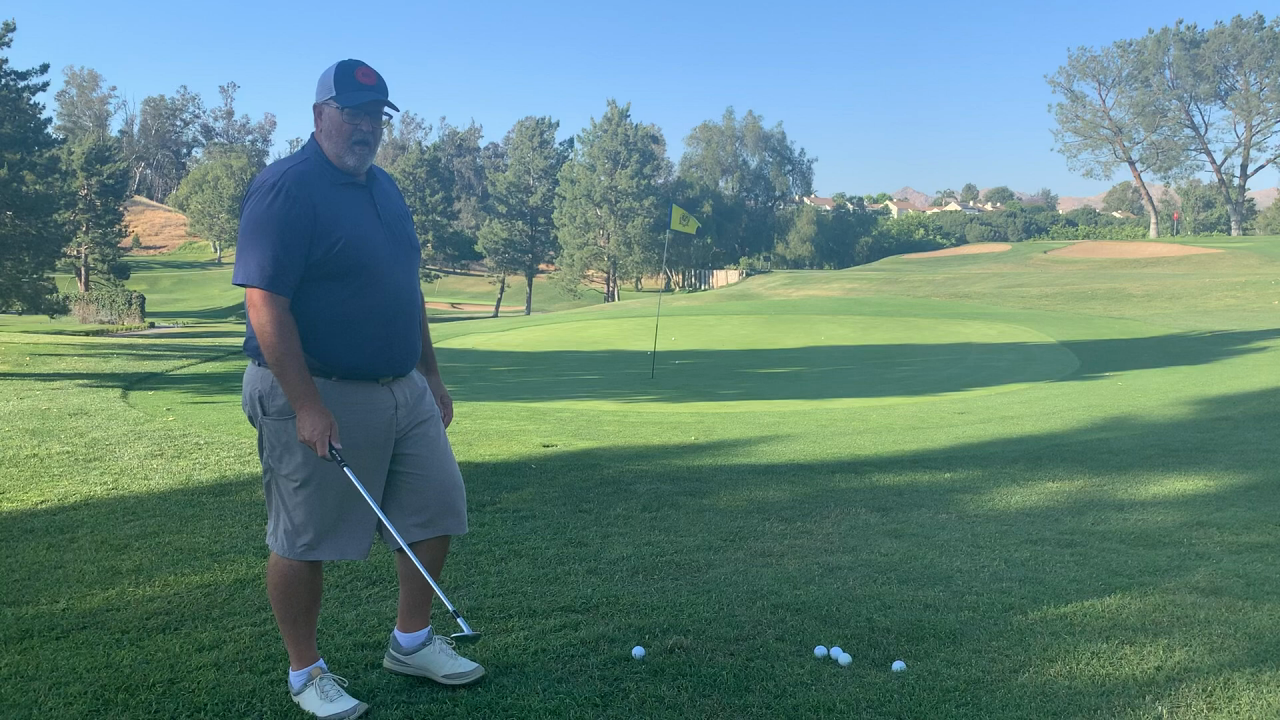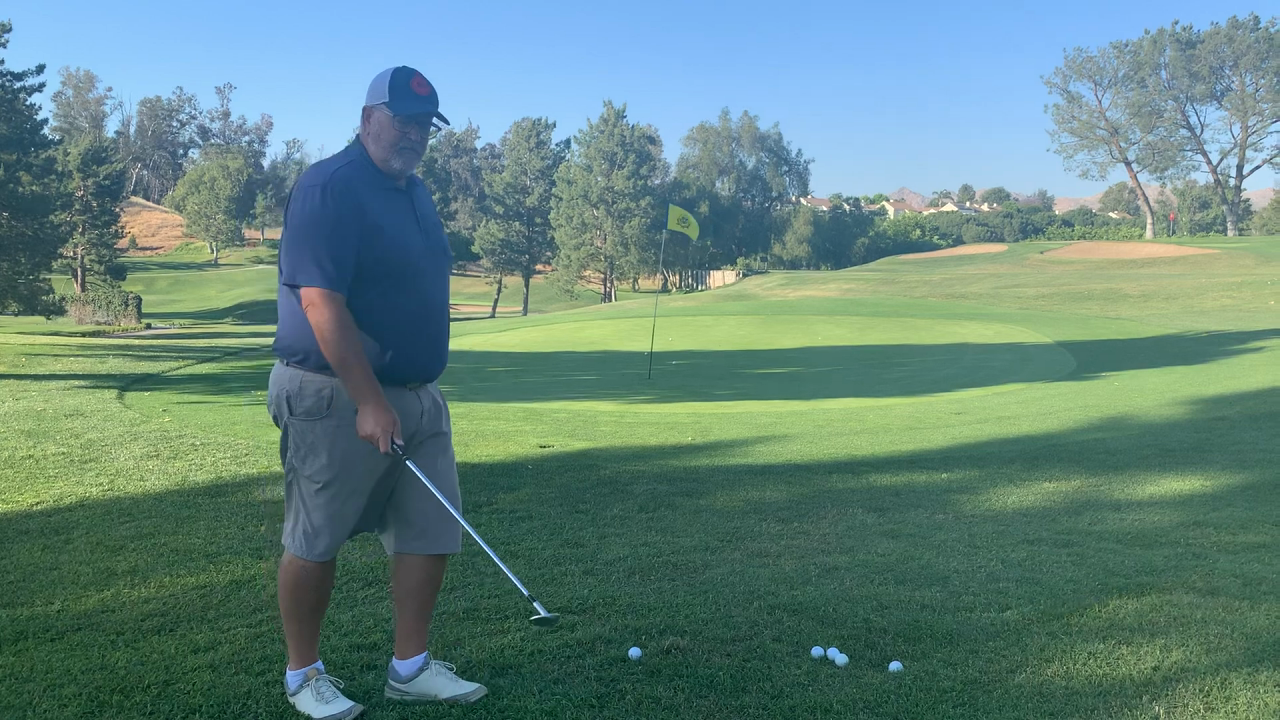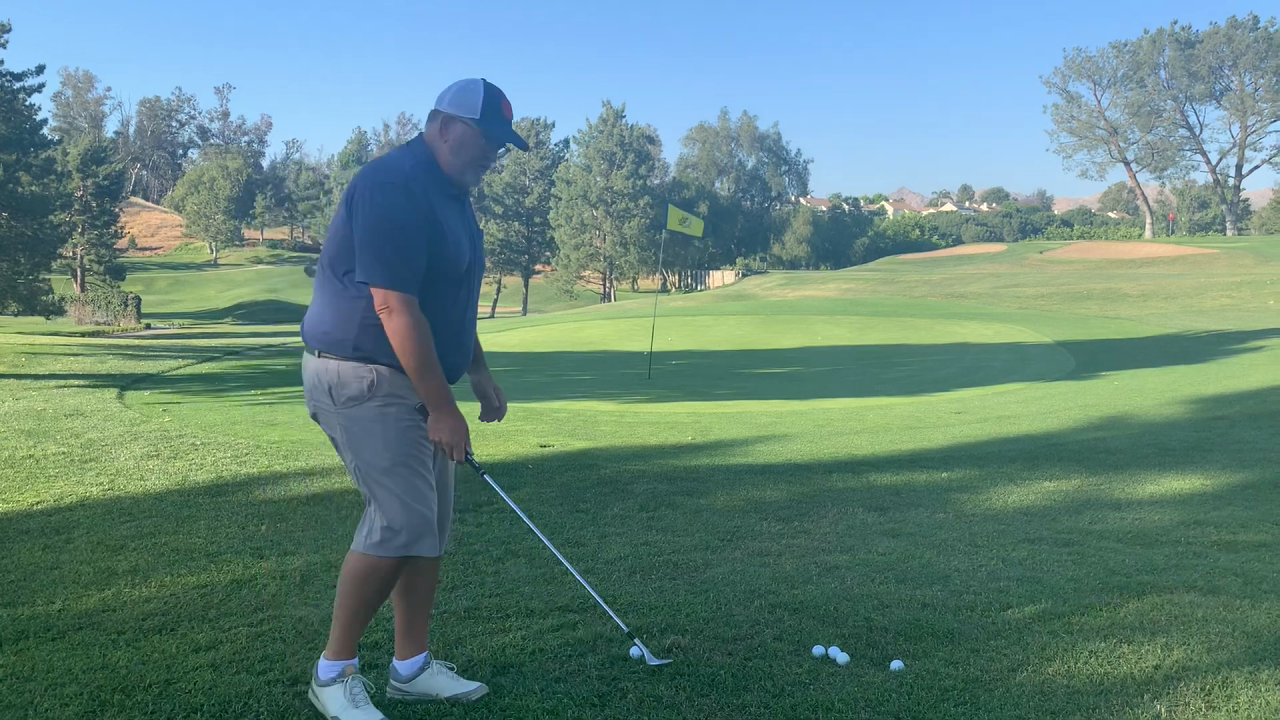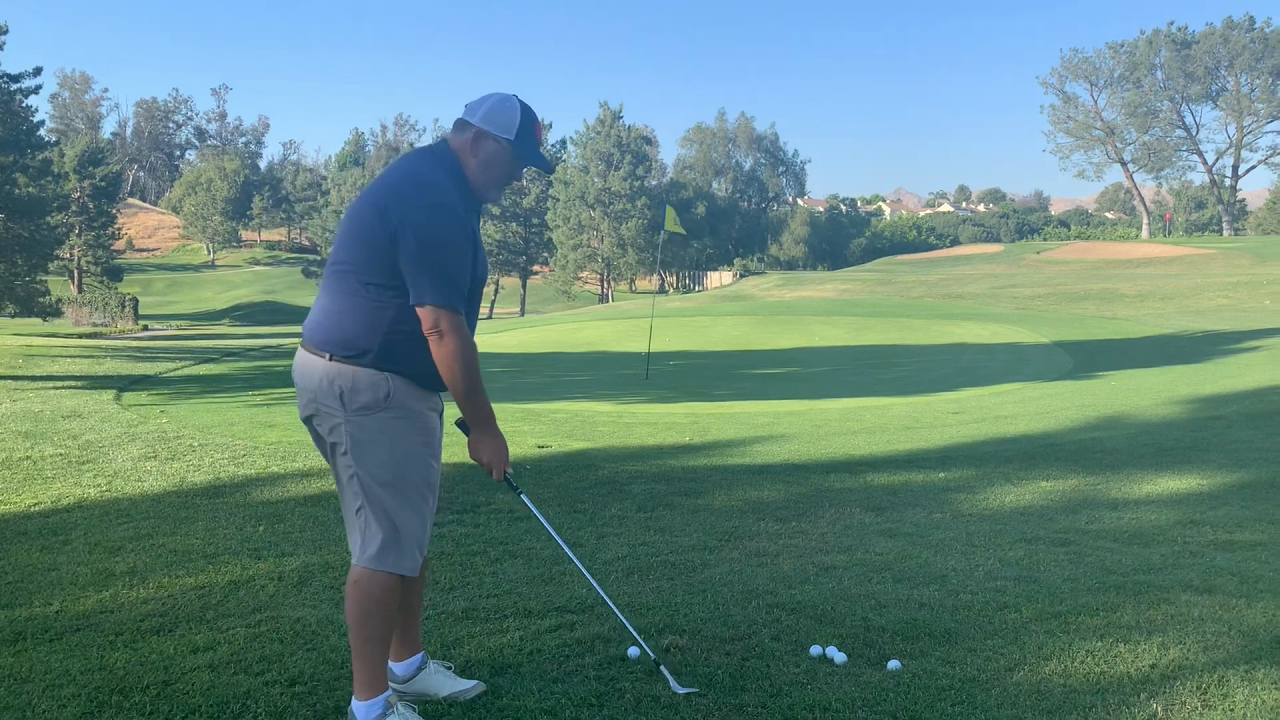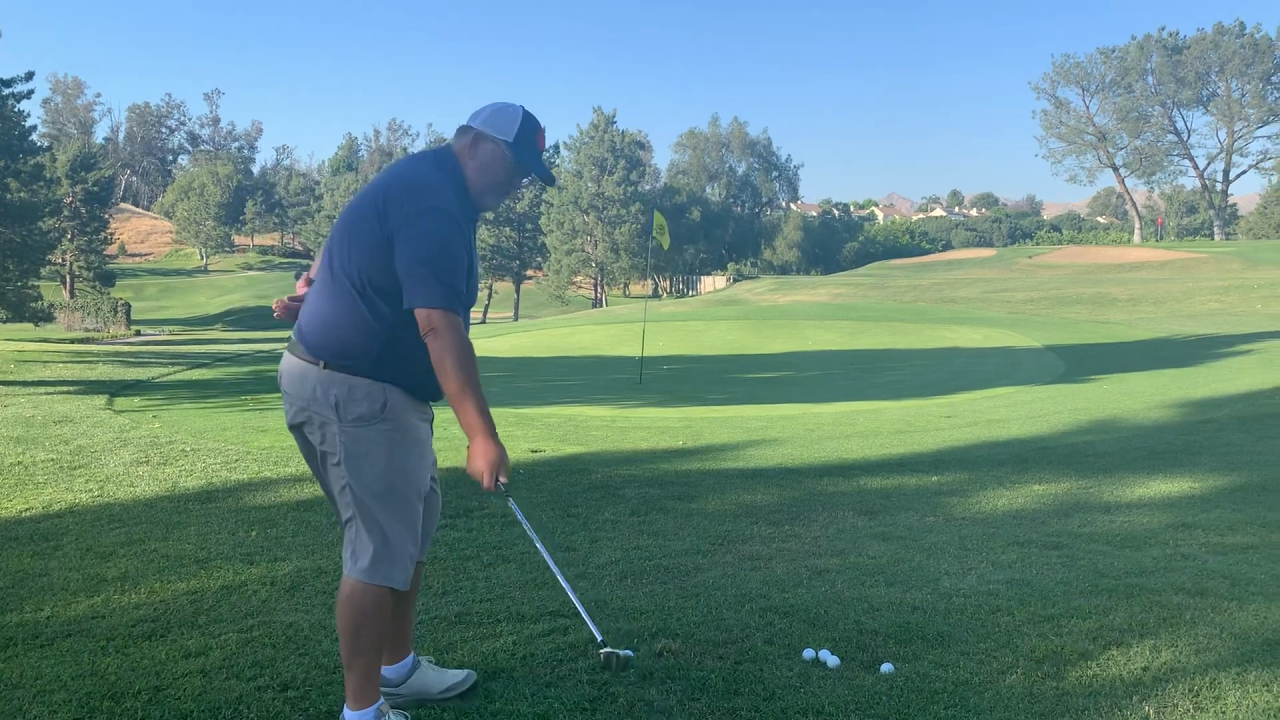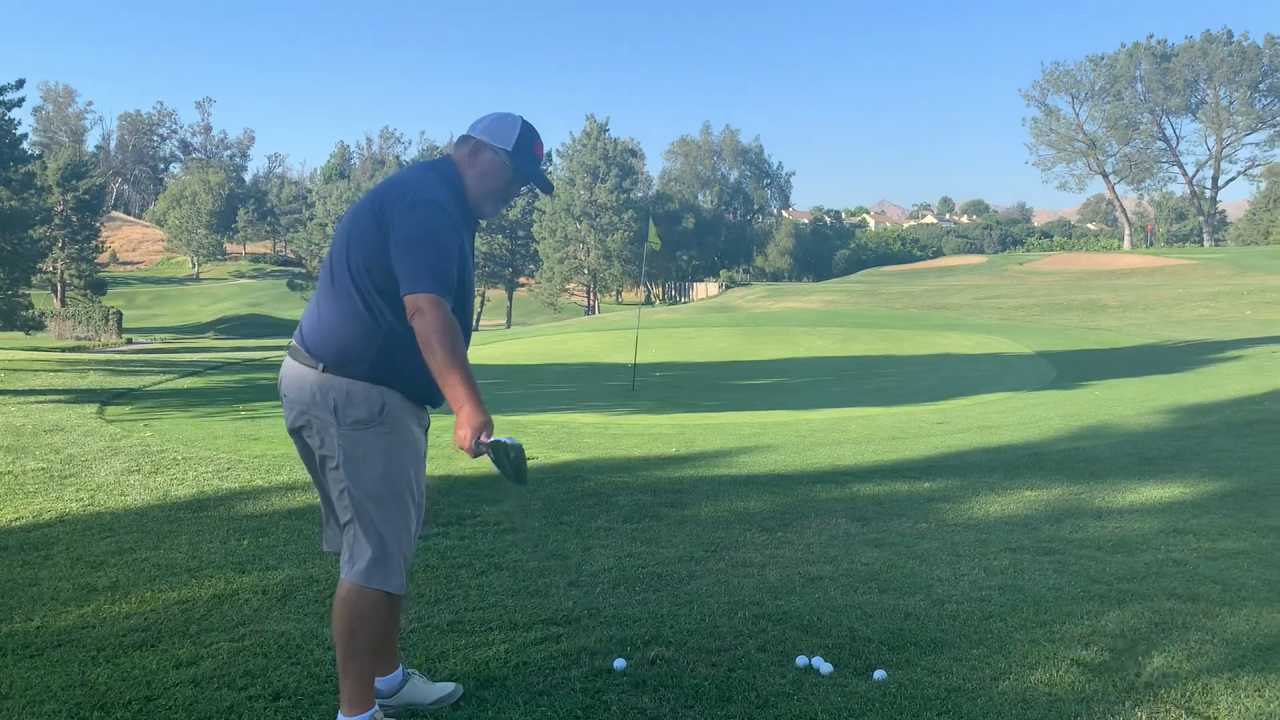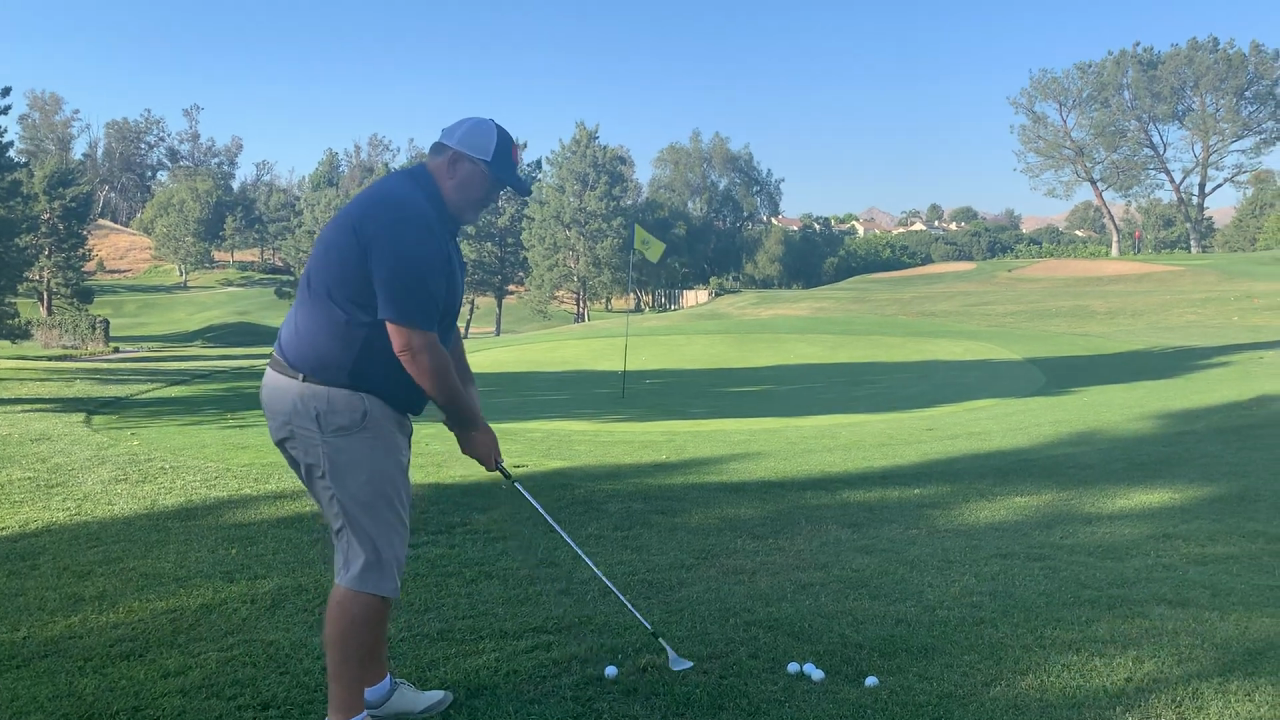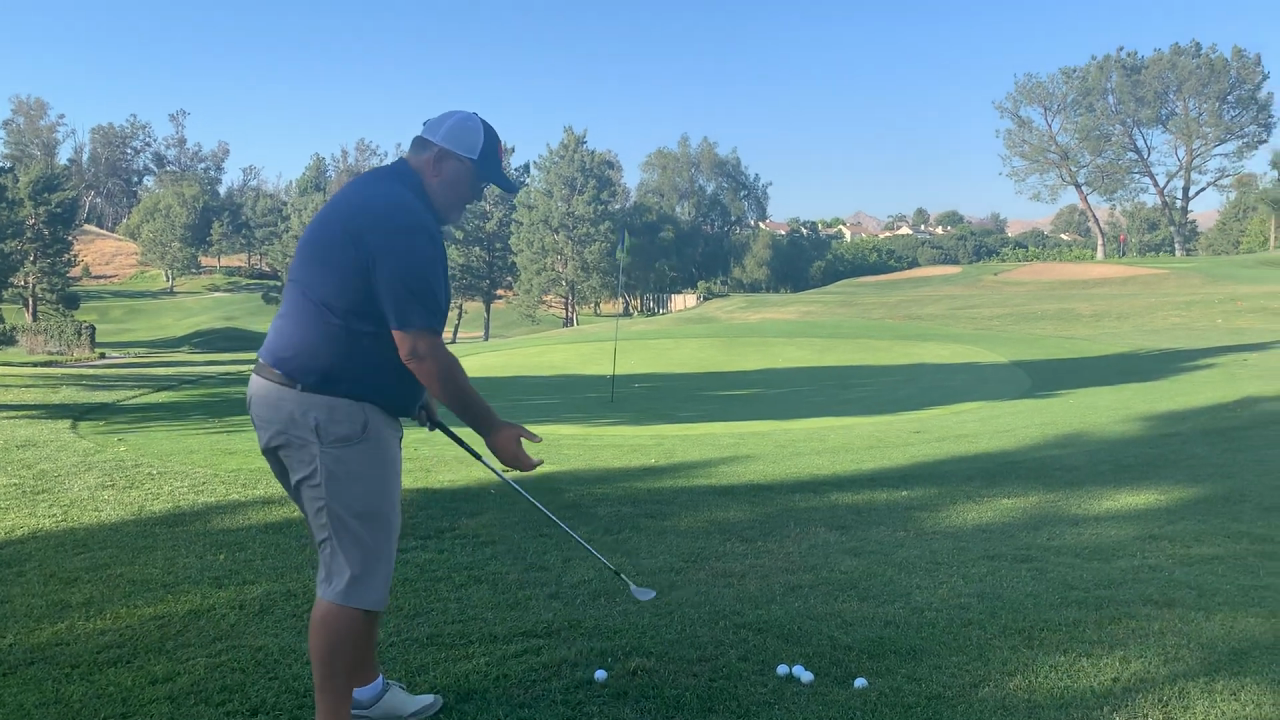
dt=0.4s
person 1, frame 1
left shoulder: (383, 187)
right shoulder: (285, 188)
right elbow: (264, 305)
left wrist: (433, 376)
right wrist: (307, 407)
left hip: (400, 389)
right hip: (315, 393)
left knee: (438, 507)
right knee: (302, 537)
left ankle: (412, 639)
person 1, frame 2
left shoulder: (415, 191)
right shoulder: (330, 187)
right elbow: (322, 303)
left wrist: (426, 388)
right wrist: (371, 403)
left hip: (417, 394)
right hip: (335, 395)
left knee: (429, 530)
right knee: (317, 538)
left ankle: (410, 666)
person 1, frame 3
left shoulder: (448, 192)
right shoulder: (396, 184)
right elbow: (395, 306)
left wrist: (480, 375)
right wrist: (440, 408)
left hip: (412, 381)
right hip: (362, 379)
left knee: (427, 527)
right knee: (397, 525)
left ankle: (411, 664)
person 1, frame 4
left shoulder: (432, 183)
right shoulder: (433, 197)
right elbow: (443, 327)
right wrist: (483, 426)
left hip: (383, 381)
right hip: (364, 385)
left knee: (410, 530)
right knee: (387, 539)
left ankle: (406, 665)
person 1, frame 5
left shoulder: (427, 183)
right shoulder: (431, 200)
left elbow: (346, 246)
right elbow: (440, 326)
left wrist: (308, 289)
right wrist: (482, 436)
left hip: (370, 383)
right hip: (349, 388)
left knee: (414, 520)
right knee: (379, 546)
left ankle: (397, 667)
person 1, frame 6
left shoulder: (440, 204)
right shoulder: (425, 200)
right elbow: (428, 313)
right wrist: (468, 406)
left hip: (370, 389)
right hip: (349, 393)
left knee: (393, 540)
right knee: (374, 553)
person 1, frame 7
left shoulder: (417, 211)
right shoulder: (408, 215)
left elbow: (438, 329)
right elbow: (414, 346)
left wrist: (467, 394)
right wrist: (469, 425)
left hip: (344, 397)
right hip: (332, 401)
left knee: (377, 551)
right knee: (370, 561)
person 1, frame 8
left shoulder: (378, 196)
right shoulder: (401, 218)
right elbow: (420, 351)
left wrist: (415, 398)
right wrist: (493, 429)
left hip: (315, 396)
right hip: (326, 409)
left knee: (366, 554)
right knee: (354, 568)
